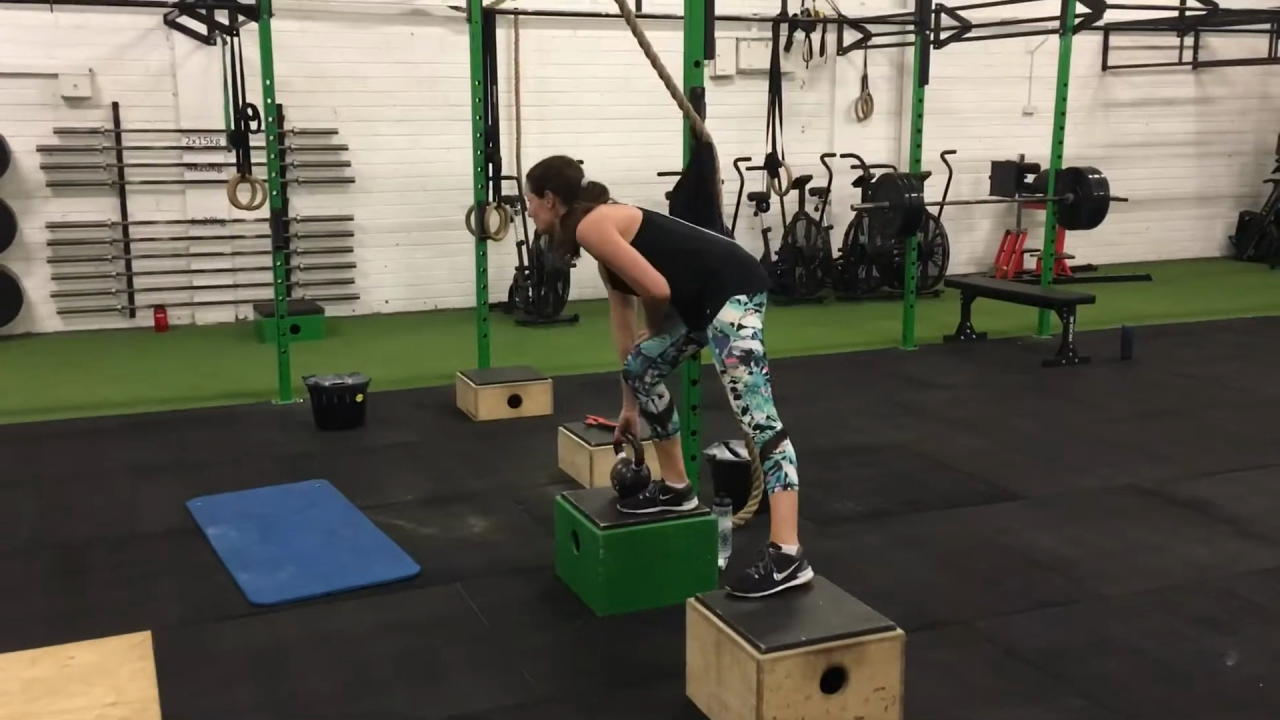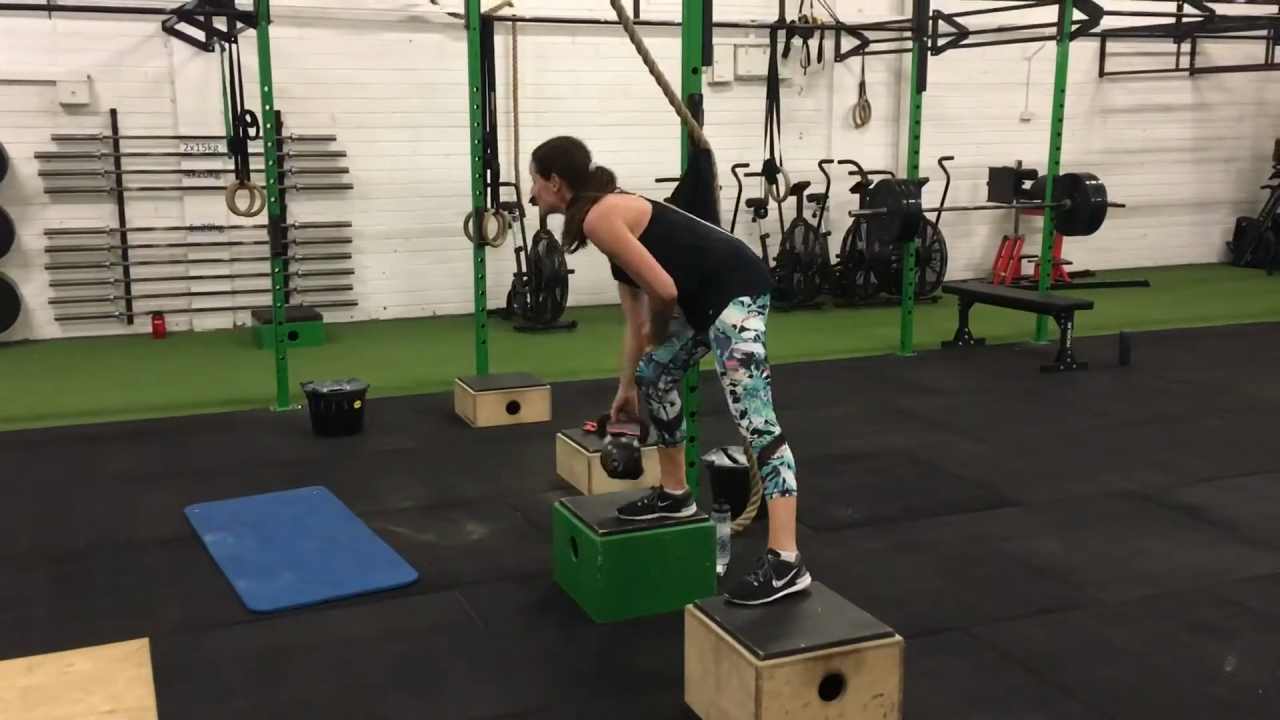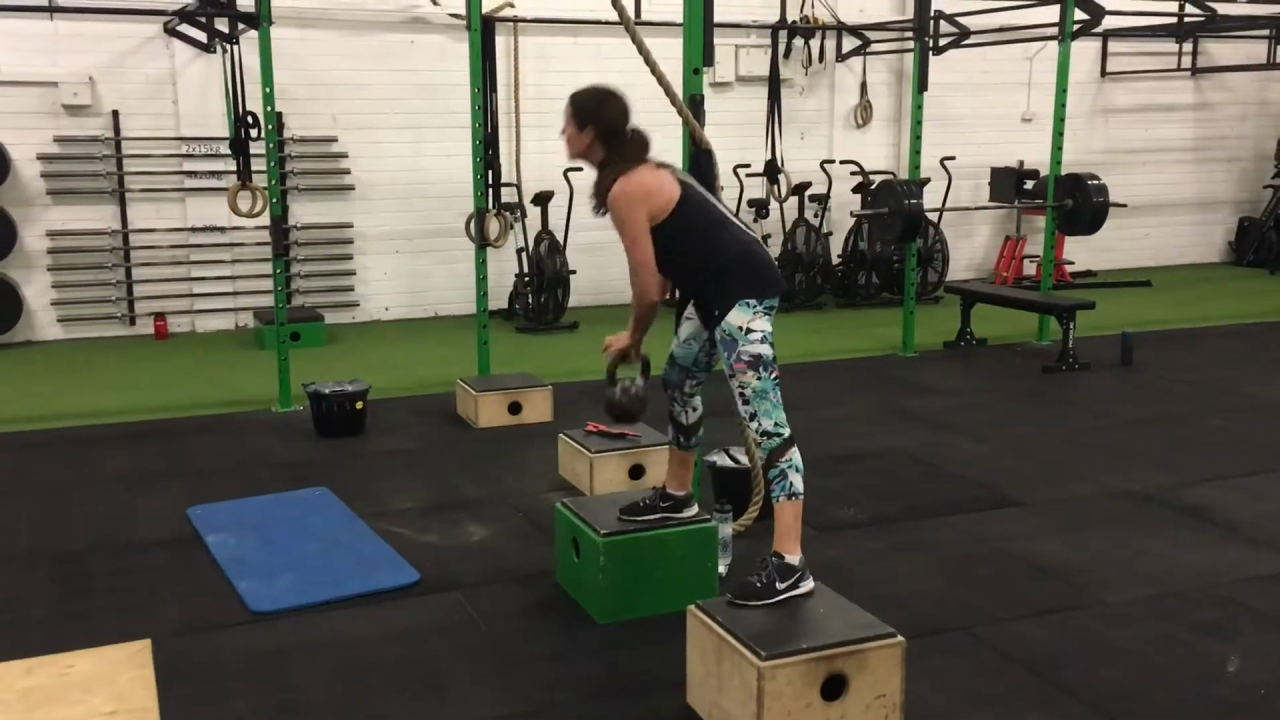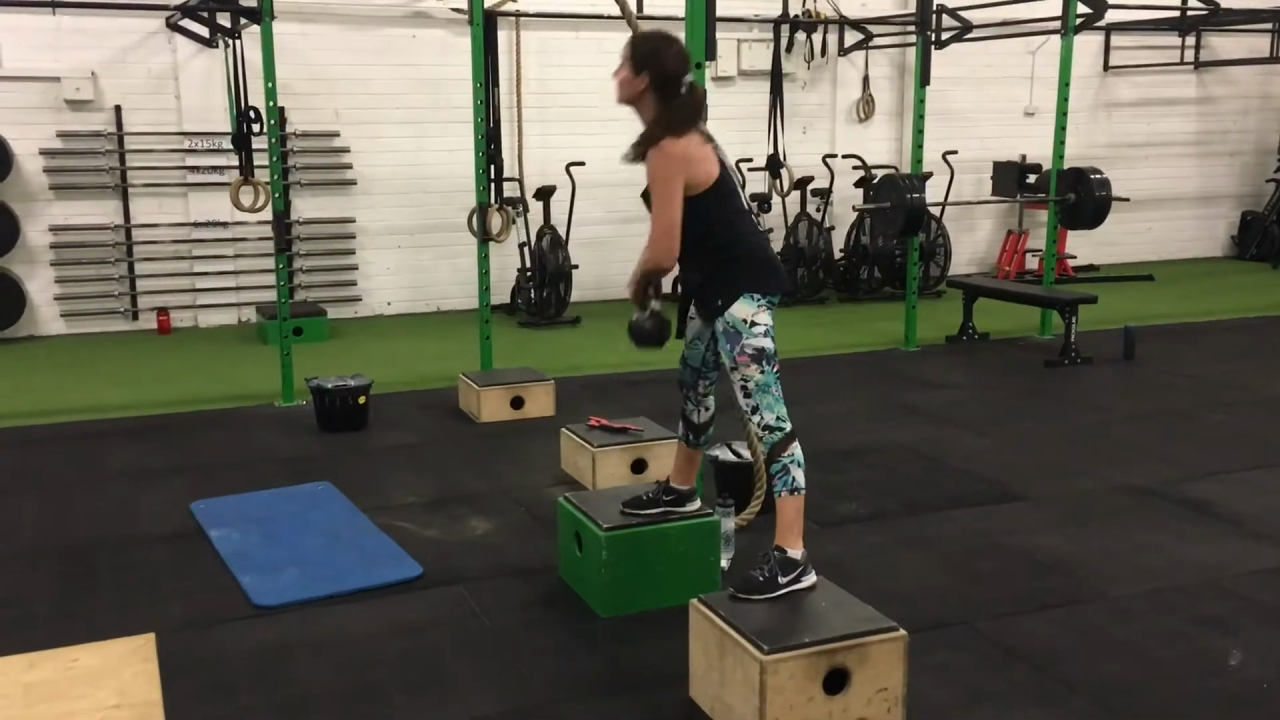
dt=0.2s
person 1, frame 1
left shoulder: (591, 228)
right shoulder: (603, 227)
left elbow: (656, 289)
right elbow: (623, 320)
left wrist: (654, 330)
right wrist: (629, 406)
left hip: (732, 290)
left knee: (757, 414)
right knee: (642, 367)
left ankle: (787, 555)
right ankle: (674, 485)
person 1, frame 2
left shoulder: (600, 218)
right shoulder: (607, 214)
left elbow: (662, 290)
right elbow: (637, 313)
left wrist: (657, 333)
right wrist: (627, 387)
left hip: (736, 290)
right hip: (704, 294)
left knee: (755, 418)
right knee: (654, 373)
left ankle: (785, 561)
right ankle: (674, 492)
person 1, frame 3
left shoulder: (626, 191)
right shoulder: (639, 177)
left elbow: (649, 290)
right elbow: (659, 280)
left wrist: (632, 340)
right wrist: (632, 337)
left hip: (743, 290)
right hip: (716, 287)
left knee: (764, 420)
right knee: (679, 378)
left ankle: (789, 563)
right ankle: (678, 494)
person 1, frame 4
left shoulder: (668, 151)
right shoulder: (677, 136)
left elbow: (662, 254)
left wrist: (638, 285)
right wrist: (649, 277)
left hip: (743, 287)
right hip: (715, 281)
left knee: (765, 415)
right knee: (693, 379)
left ankle: (792, 558)
right ankle: (681, 488)
